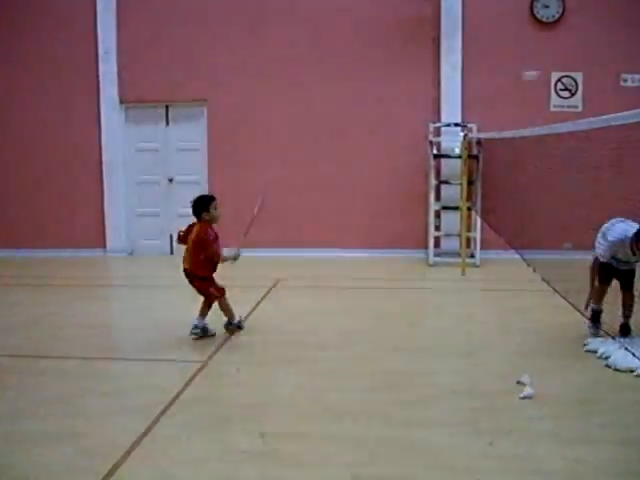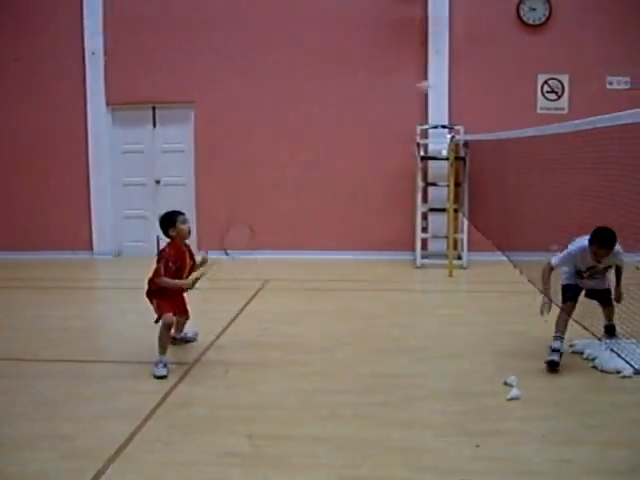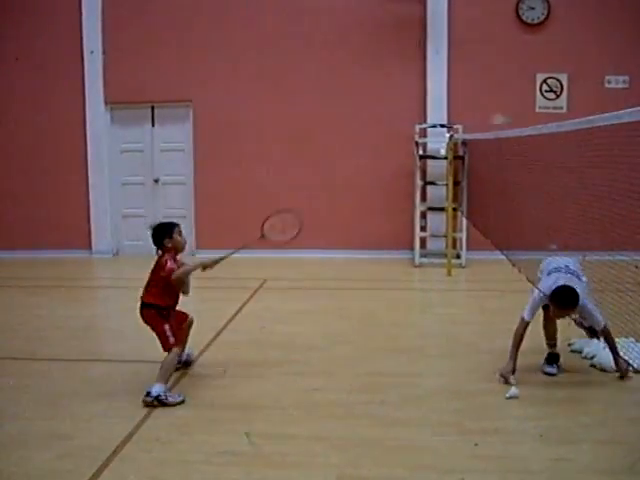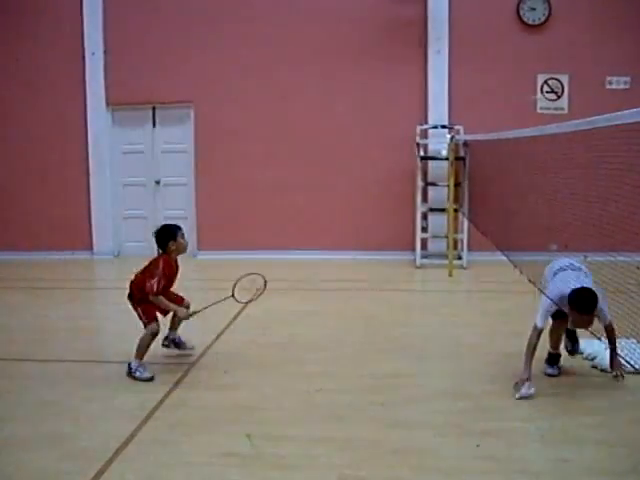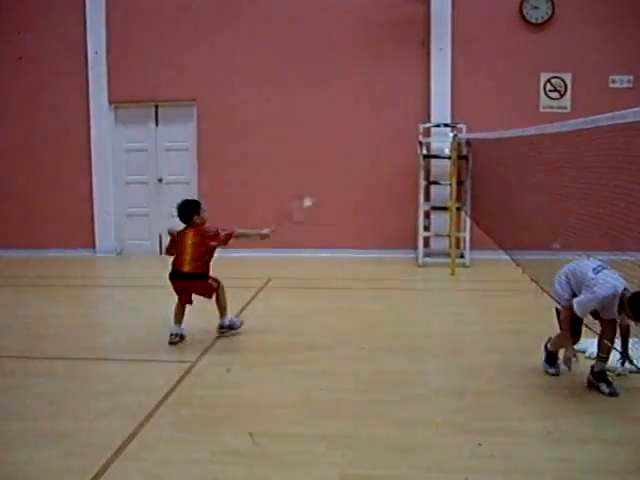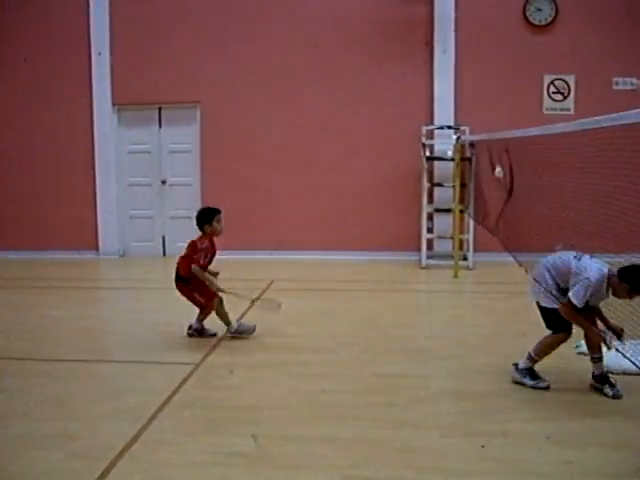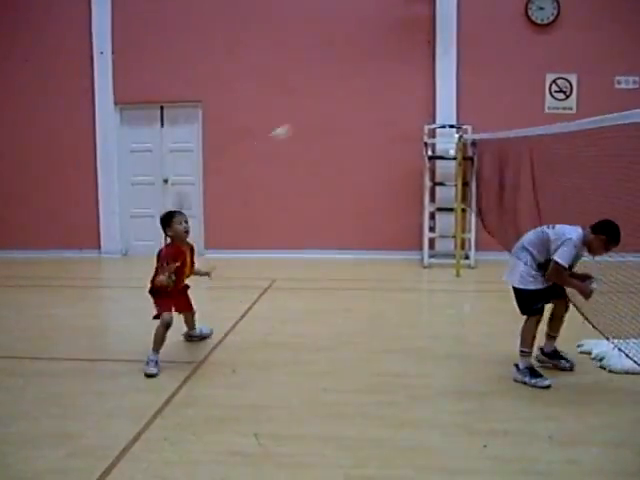
dt=0.4s
person 1, frame 1
left shoulder: (193, 227)
right shoulder: (211, 234)
left elbow: (180, 239)
right elbow: (218, 258)
right wrist: (233, 256)
left hip: (191, 272)
right hip: (200, 276)
left knee: (212, 296)
right knee: (221, 294)
left ankle: (198, 326)
right ankle: (232, 321)
person 1, frame 2
left shoulder: (186, 248)
right shoulder: (168, 253)
left elbow: (188, 271)
right elbow: (160, 280)
left wrist: (199, 266)
right wrist: (183, 283)
left hip: (176, 292)
right hip: (159, 293)
left knee: (182, 317)
right knee: (168, 320)
left ankle: (178, 335)
right ankle: (161, 361)
person 1, frame 3
left shoulder: (173, 262)
right shoulder: (167, 260)
left elbow: (184, 290)
right elbow: (174, 277)
left wrist: (187, 269)
right wrist: (201, 265)
left hip: (164, 308)
right hip: (155, 310)
left knee: (187, 321)
right knee: (174, 347)
left ankle: (181, 357)
right ankle: (156, 392)
person 1, frame 4
left shoulder: (171, 261)
right shoulder: (161, 266)
right elbow: (153, 295)
right wrist: (176, 309)
left hip: (153, 292)
right hip: (141, 297)
left knee: (184, 305)
right knee: (153, 328)
left ankle: (172, 338)
right ankle: (135, 366)
person 1, frame 5
left shoulder: (179, 235)
right shoulder: (208, 233)
left elbow: (169, 251)
right elbow: (232, 234)
left wrist: (172, 237)
right wrist: (259, 233)
left hip: (177, 276)
right hip: (198, 277)
left knee: (182, 301)
right knee: (219, 288)
left ankle: (176, 333)
right ankle: (225, 323)
person 1, frame 6
left shoulder: (202, 241)
right shoulder: (206, 244)
right elbow: (195, 268)
left wrist: (209, 274)
right wrist: (211, 282)
left hip: (186, 278)
right hip: (187, 281)
left knee: (211, 300)
right knee: (216, 301)
left ankle: (196, 327)
right ankle: (233, 328)
person 1, frame 7
left shoulder: (189, 248)
right shoulder: (166, 252)
right elbow: (159, 279)
left wrist: (202, 272)
right wrist: (164, 279)
left hip: (179, 289)
right hip: (162, 291)
left knee: (189, 312)
right knee: (166, 319)
left ankle: (192, 331)
right ankle: (153, 357)
person 2, frame 1
right shoulder: (615, 239)
right elbow: (597, 261)
right wrist: (592, 289)
left knee: (627, 289)
right knee: (604, 281)
left ankle: (625, 323)
right ankle: (595, 310)
person 2, frame 2
left shoulder: (617, 253)
right shoulder: (576, 249)
right elbow: (548, 267)
left wrist: (618, 287)
right wrist: (546, 296)
right hip: (573, 274)
left knee: (607, 303)
right knee: (568, 305)
left ankle: (609, 325)
right ankle: (556, 348)
person 2, frame 3
left shoulder: (582, 302)
right shoulder: (541, 294)
left elbow: (603, 329)
right elbow: (522, 324)
left wrist: (618, 359)
right wrist: (511, 361)
right knee: (548, 316)
left ankle: (583, 322)
right ankle: (552, 354)
person 2, frame 4
left shoulder: (596, 300)
right shoulder: (553, 297)
left elbow: (609, 326)
right elbow: (536, 333)
left wrist: (614, 357)
right wrist: (526, 370)
right knee: (560, 323)
left ankle: (570, 332)
right ankle: (553, 356)
person 2, frame 5
left shoulder: (627, 299)
right shoulder: (603, 295)
left elbow: (624, 325)
right elbow: (566, 312)
left wrist: (625, 350)
right wrist: (568, 347)
right hip: (567, 282)
left knee: (610, 325)
right knee: (573, 338)
left ankle: (598, 372)
right ankle: (550, 349)
person 2, frame 6
left shoulder: (607, 277)
right shoulder: (593, 280)
left elbow: (591, 304)
right elbow: (565, 308)
left wrist: (608, 324)
right wrist: (593, 331)
left hip: (564, 281)
right hip: (547, 279)
left knee: (591, 324)
right knee: (562, 332)
left ankle: (599, 375)
right ankle: (523, 369)
person 2, frame 7
left shoulder: (577, 237)
right shoulder: (572, 240)
left elbow: (557, 268)
right elbow: (554, 272)
left wrist: (577, 277)
right wrist: (578, 286)
left hip: (538, 267)
right hip: (526, 266)
left knee: (562, 302)
right knee: (535, 314)
left ankle: (549, 351)
right ankle: (523, 368)
